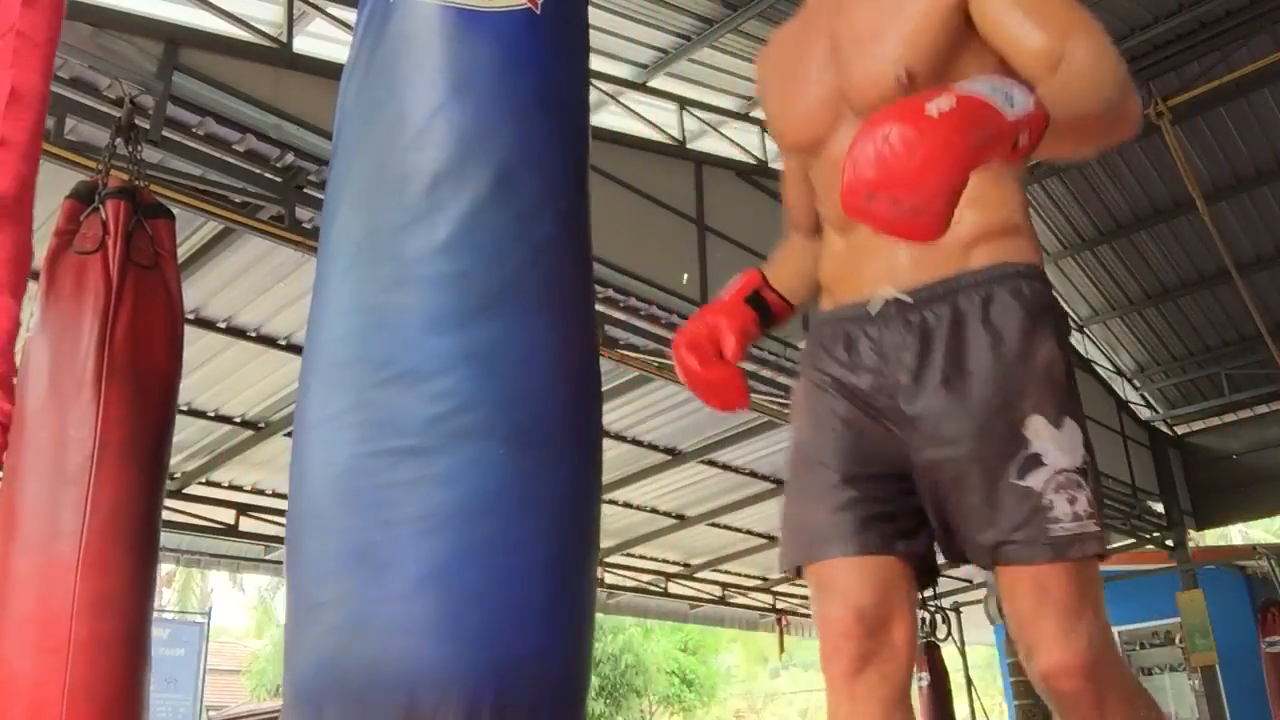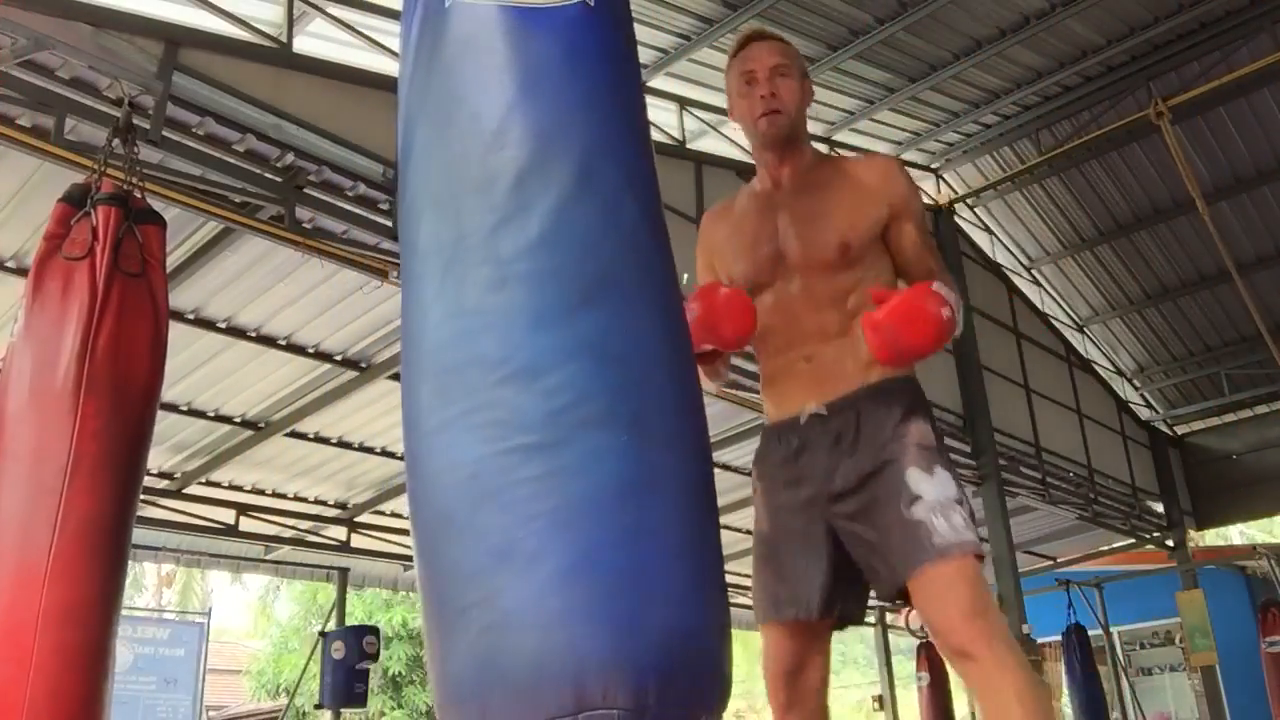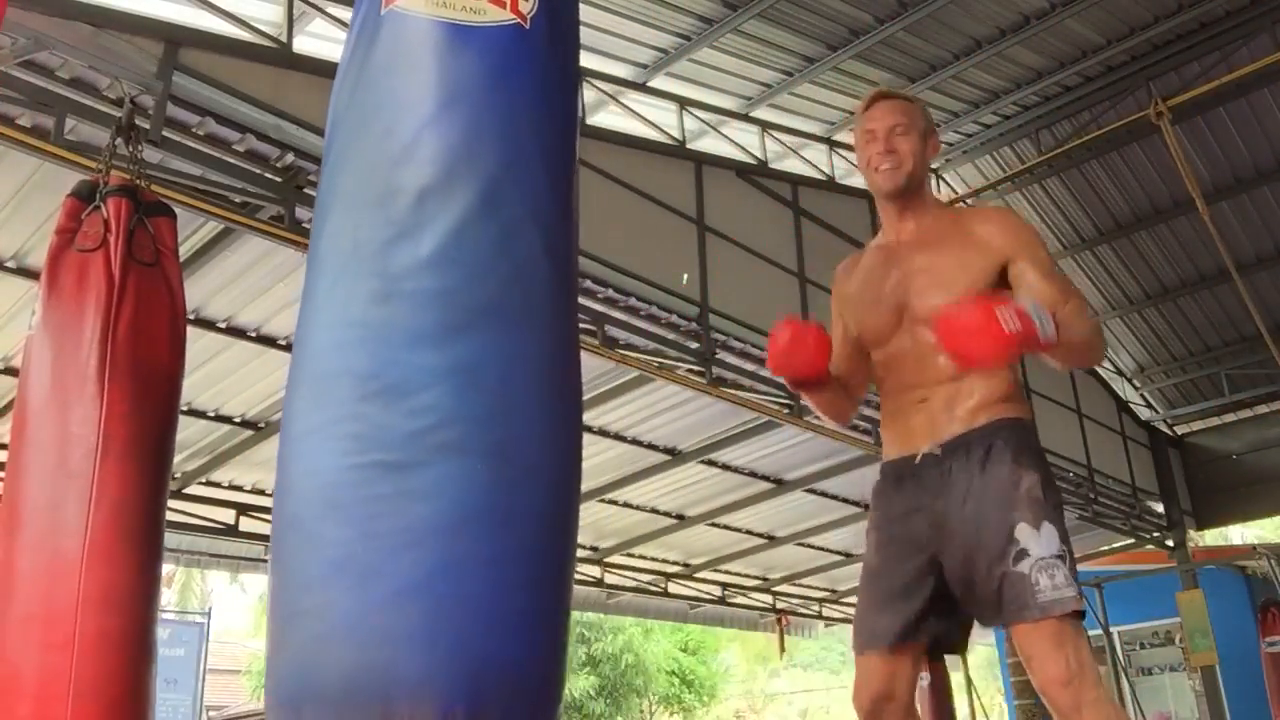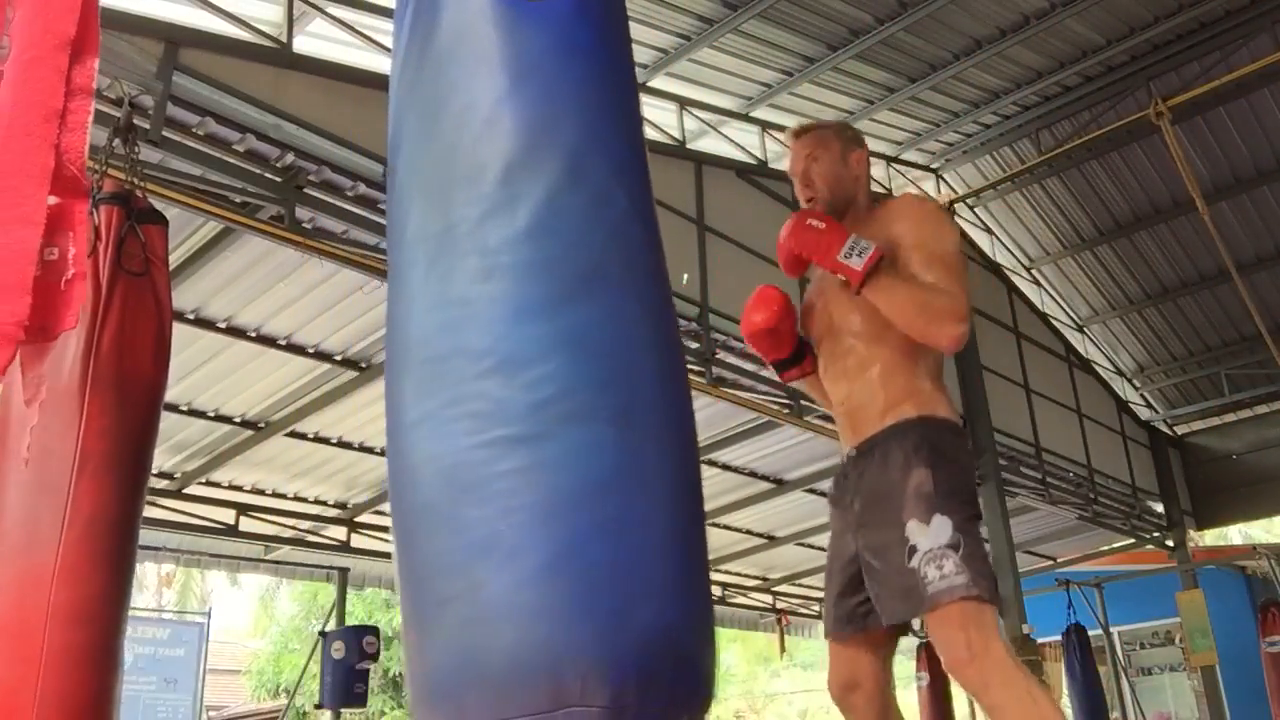
dt=1s
person 1, frame 1
right shoulder: (783, 59)
left elbow: (1113, 103)
left wrist: (989, 119)
right wrist: (743, 308)
left hip: (983, 323)
right hip: (844, 359)
left knee: (1068, 659)
right knee: (857, 645)
person 1, frame 2
left shoulder: (875, 180)
right shoulder: (720, 228)
left elbow: (934, 286)
right elbow: (712, 371)
left wrist: (936, 310)
right wrist: (698, 344)
left hip: (881, 426)
right hip: (787, 454)
left knee: (969, 629)
person 1, frame 3
left shoulder: (992, 231)
right shoulder: (852, 278)
left elbow: (1088, 344)
right elbow: (842, 406)
left wrist: (1033, 328)
right wrist: (806, 377)
left hip: (994, 462)
right hip: (903, 488)
person 1, frame 4
left shoulder: (908, 219)
right shoulder: (822, 283)
left elbow: (949, 325)
left wrist: (849, 257)
right wrist: (790, 354)
left hip: (915, 452)
right hip: (858, 475)
left knee: (970, 651)
